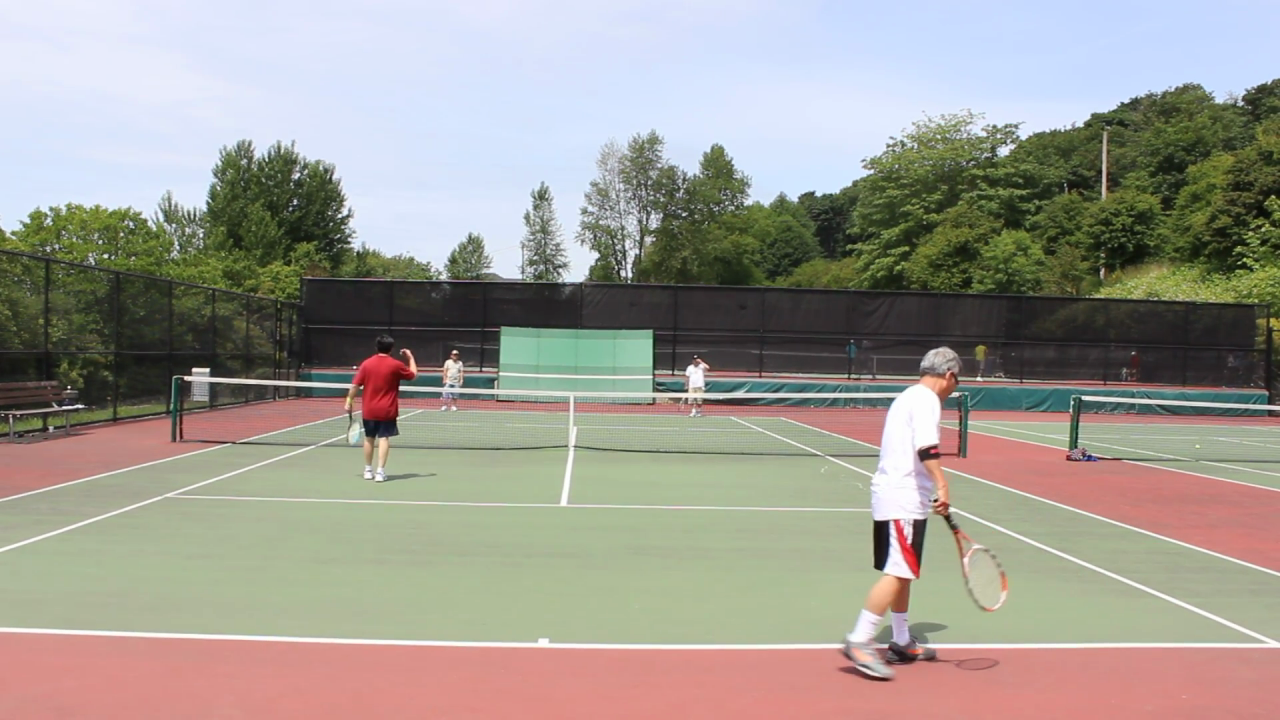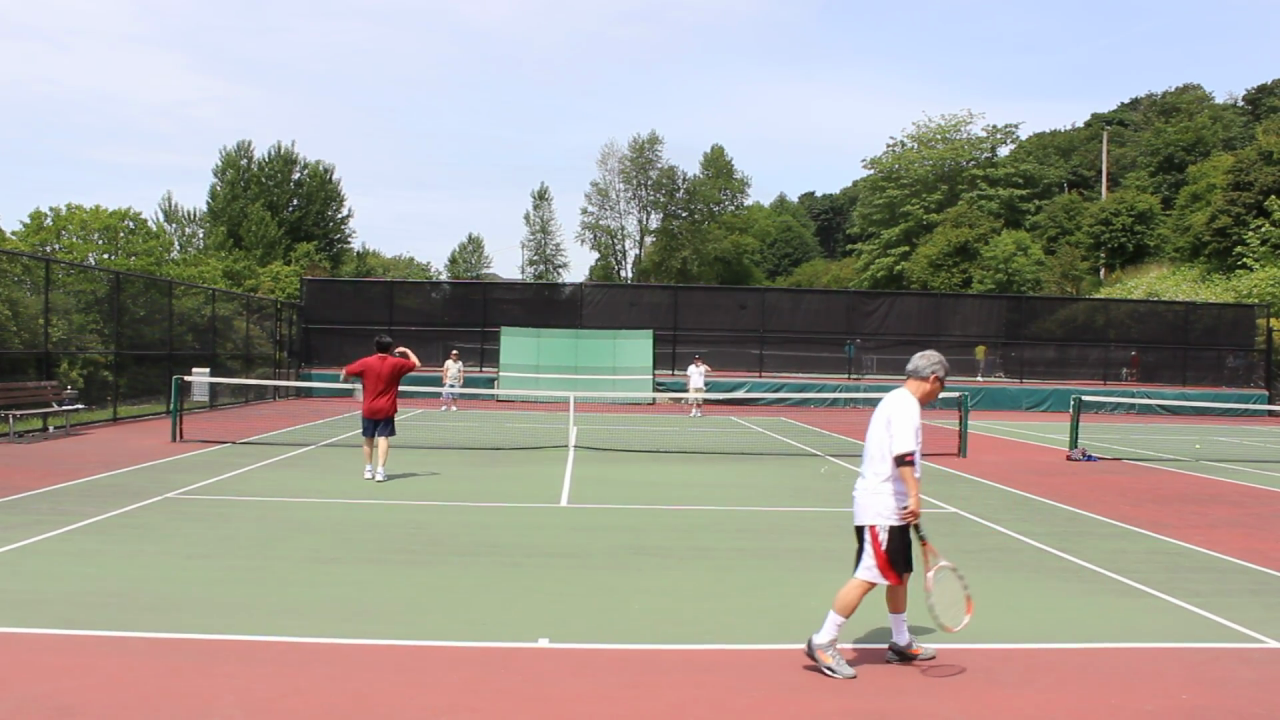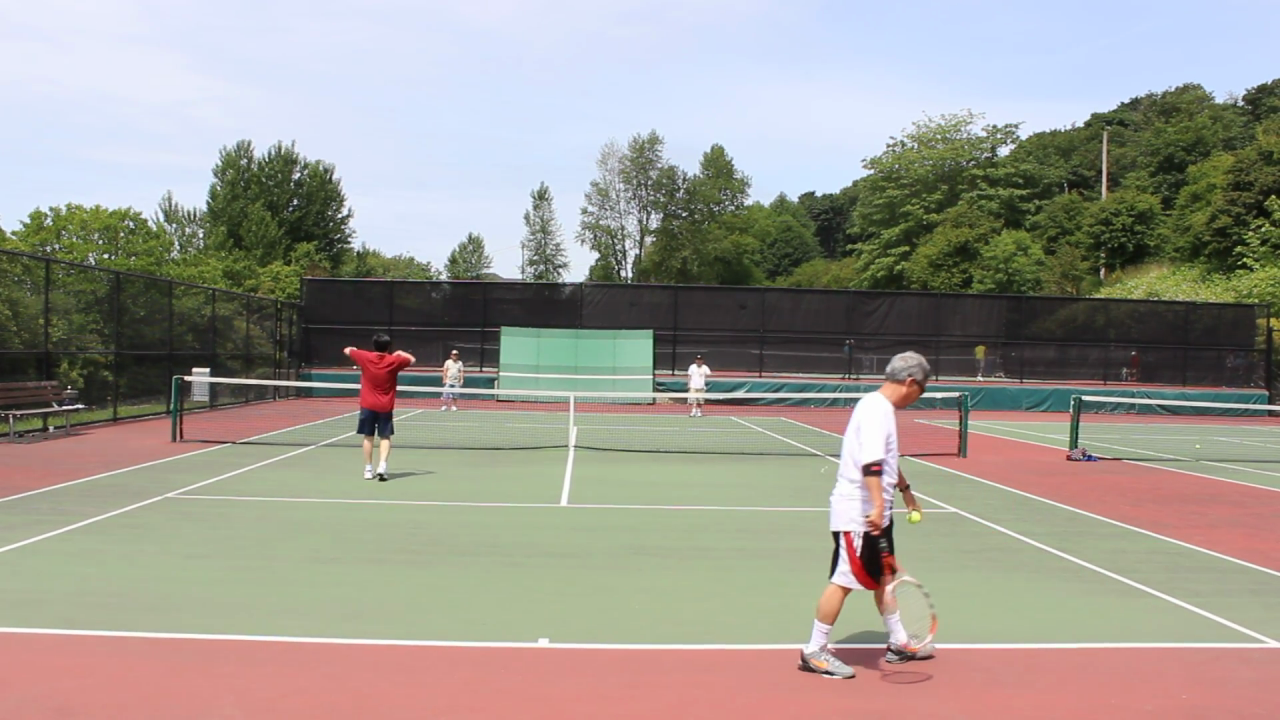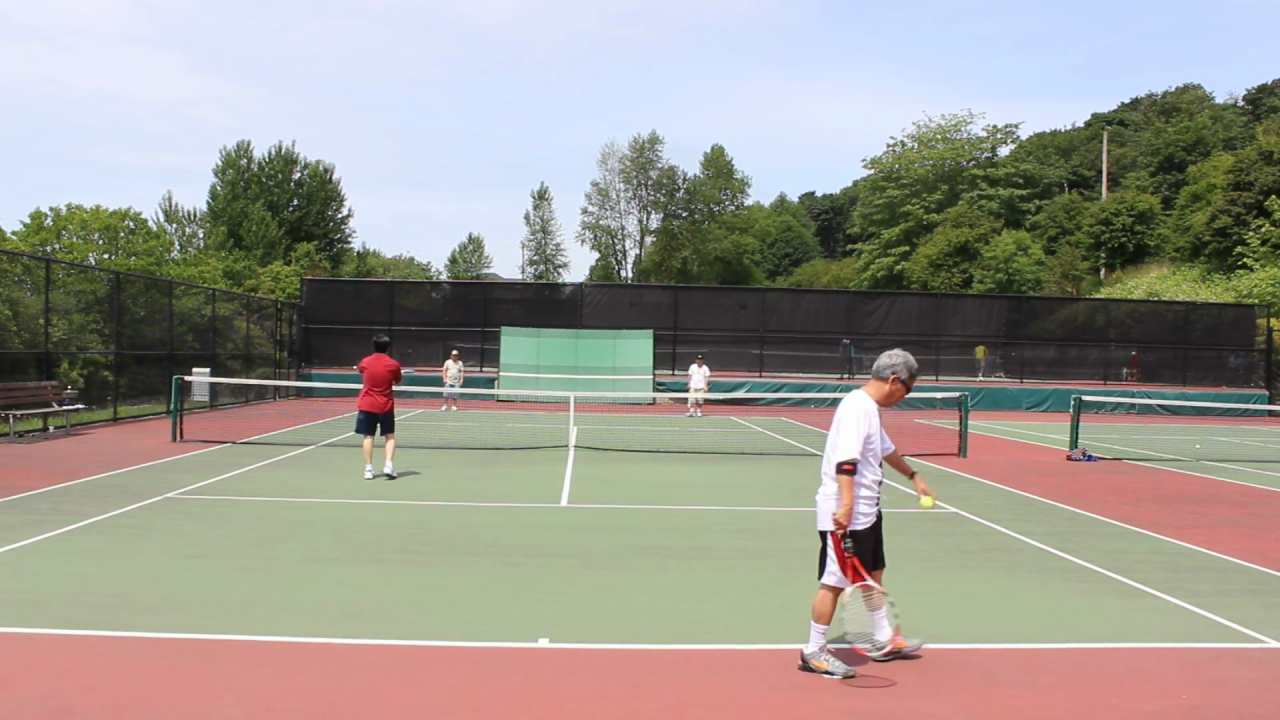
dt=0.2s
person 1, frame 1
left shoulder: (907, 397)
right shoulder: (927, 399)
right elbow: (927, 448)
right wrist: (942, 487)
left hip: (896, 497)
right hip: (903, 501)
left knee: (906, 573)
right knee: (897, 573)
left ankle: (901, 642)
right ankle: (858, 641)
person 1, frame 2
left shoulder: (896, 401)
right shoulder: (906, 404)
right elbow: (902, 455)
left wrist: (910, 496)
right wrist: (913, 496)
left hip: (888, 504)
right hip: (882, 506)
left knee: (899, 574)
right knee: (867, 576)
left ankle: (902, 643)
right ankle: (822, 643)
person 1, frame 3
left shoulder: (881, 407)
right shoulder: (876, 409)
left elbow: (887, 460)
right elbow: (870, 463)
left wrist: (906, 492)
right wrist: (877, 505)
left hip: (876, 512)
right hip: (858, 513)
left knee: (884, 576)
right knee: (844, 581)
left ankle: (899, 644)
right ankle: (814, 651)
person 1, frame 4
left shoulder: (869, 408)
right shoulder: (857, 407)
left elbow: (887, 449)
right elbow: (845, 461)
left wrist: (913, 476)
right wrist: (845, 505)
left hip: (866, 510)
right hip: (843, 513)
left knee: (873, 572)
right knee: (834, 581)
left ankle: (886, 639)
right ankle: (813, 652)
